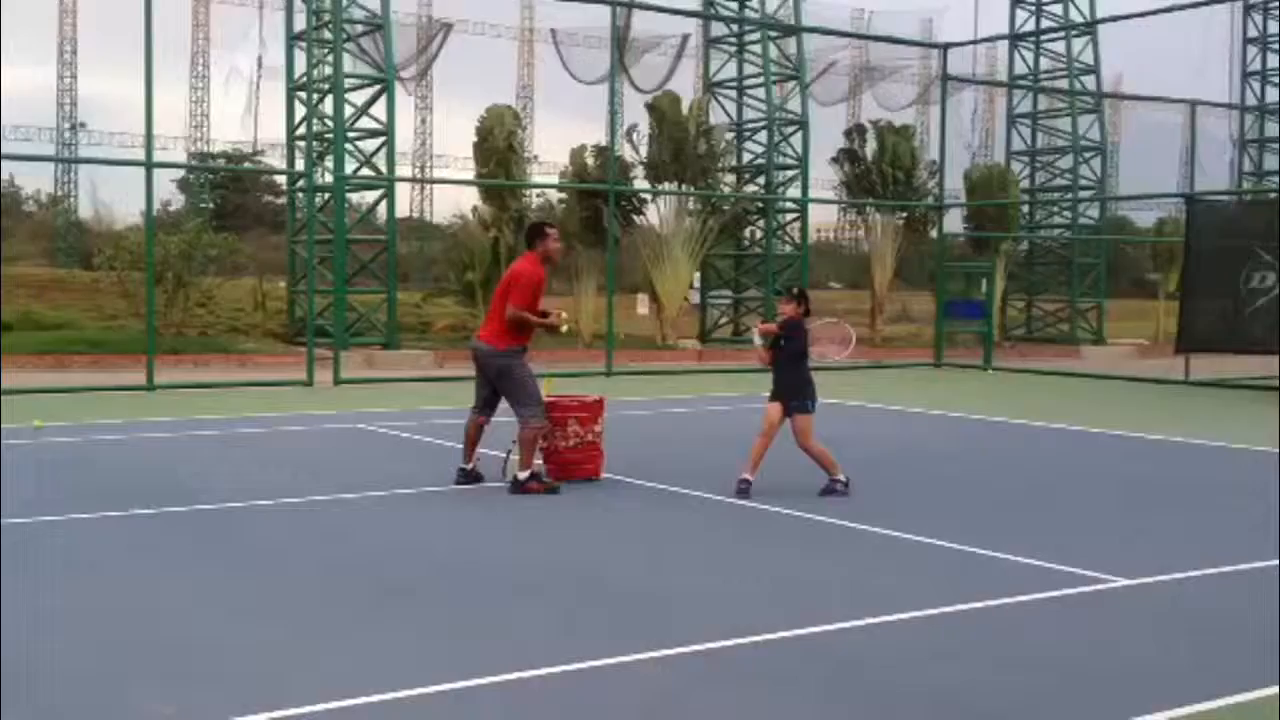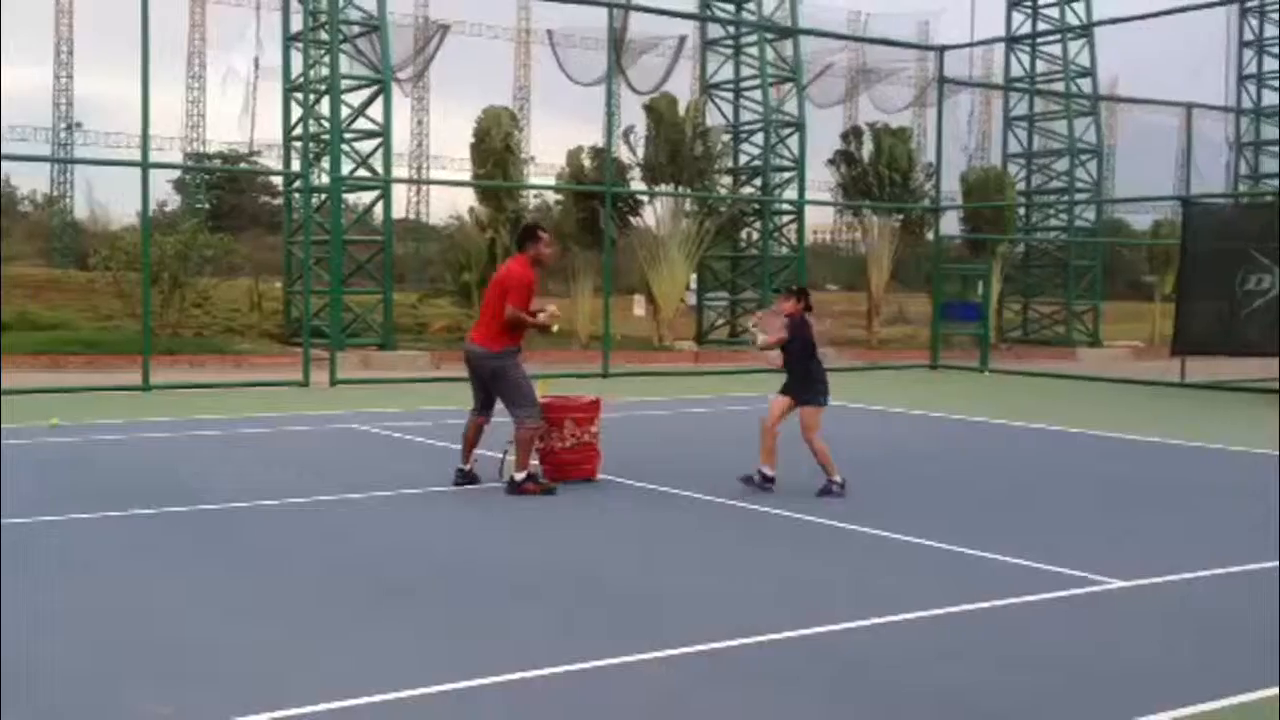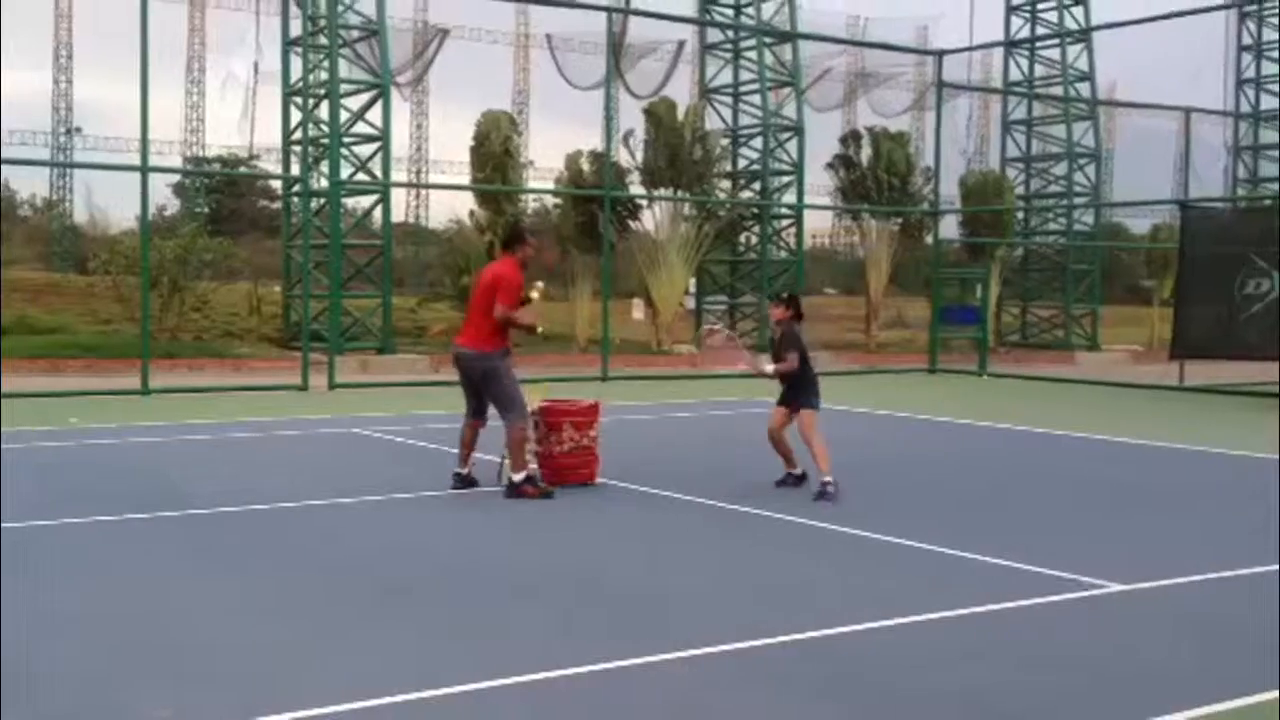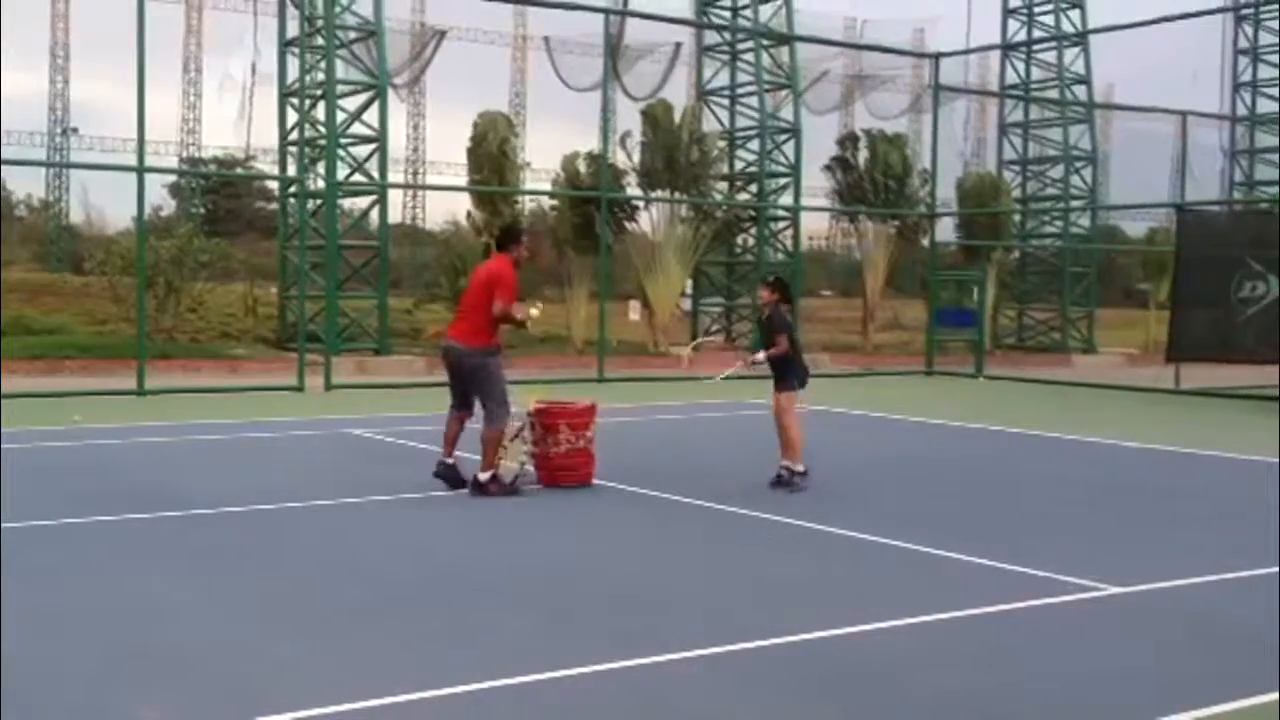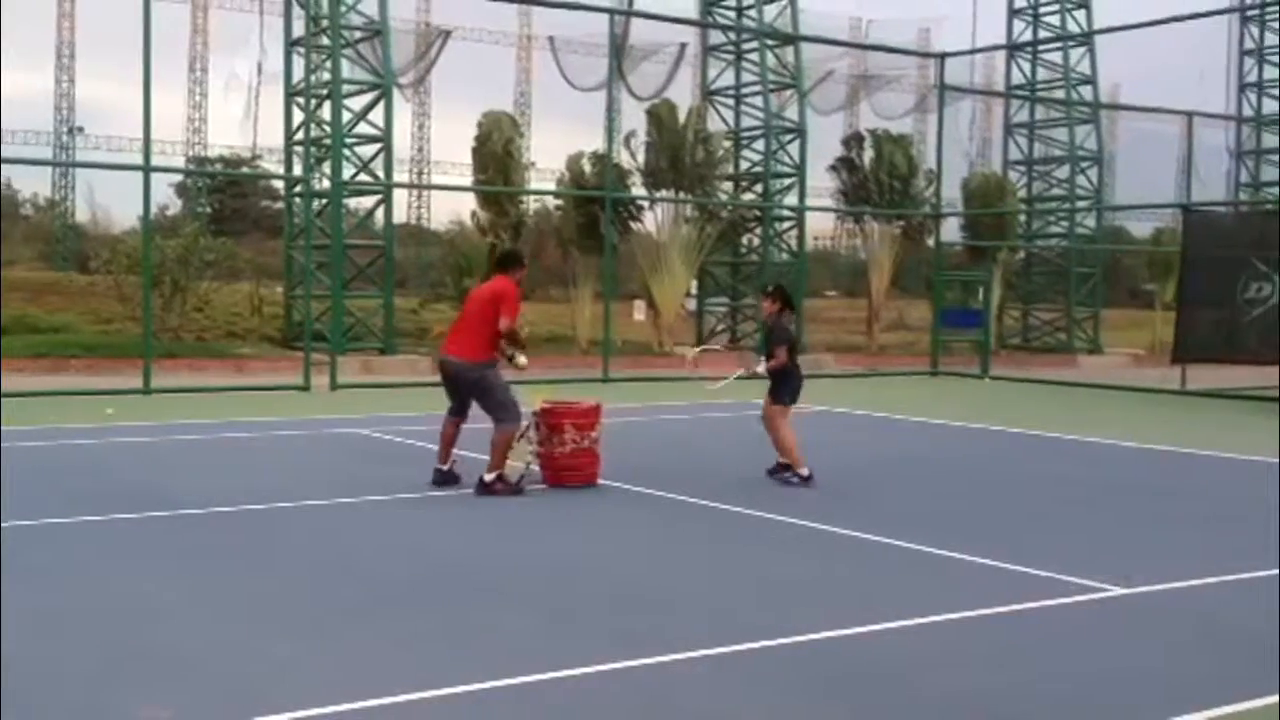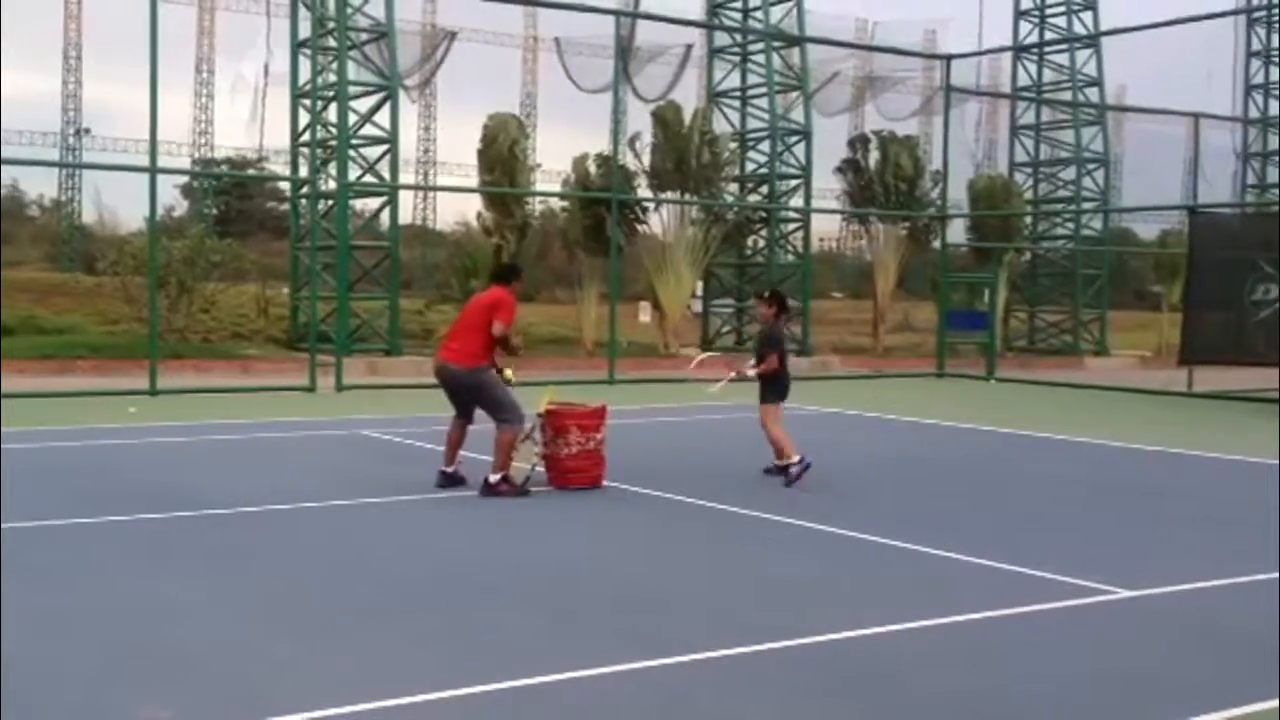
dt=0.2s
person 1, frame 1
left shoulder: (525, 266)
right shoulder: (530, 271)
right elbow: (513, 315)
left wrist: (544, 314)
right wrist: (545, 324)
left hip: (484, 344)
right hip: (504, 351)
left knee: (482, 410)
right knee: (533, 412)
left ankle: (467, 469)
right ankle: (524, 477)
person 1, frame 2
left shoulder: (509, 268)
right shoulder: (523, 273)
right elbow: (511, 316)
left wrist: (534, 313)
right wrist: (539, 323)
left hip: (475, 347)
right hip: (497, 353)
left knee: (480, 411)
right knee: (528, 413)
left ankle: (464, 469)
right ankle: (521, 478)
person 1, frame 3
left shoulder: (490, 269)
right shoulder: (511, 274)
right elbow: (500, 315)
left wrist: (520, 302)
right wrist: (524, 324)
left hip: (464, 349)
right hip: (487, 354)
left knee: (474, 414)
right knee: (515, 414)
left ankle: (462, 472)
right ankle: (520, 480)
person 1, frame 4
left shoulder: (483, 267)
right shoulder: (506, 271)
right elbow: (499, 311)
left wrist: (513, 314)
right wrist: (518, 319)
left hip: (453, 344)
right hip: (478, 350)
left knee: (461, 407)
right knee: (497, 414)
left ankle: (446, 463)
right ankle: (485, 478)
person 1, frame 5
left shoulder: (481, 289)
right shoulder: (510, 290)
right elbow: (506, 328)
left wrist: (506, 351)
right wrist: (519, 341)
left hip: (447, 358)
right hip: (475, 364)
left knee: (456, 413)
right knee: (509, 417)
left ankle: (443, 469)
right ankle: (491, 479)
person 1, frame 6
left shoulder: (478, 298)
right shoulder: (505, 299)
right elbow: (498, 333)
left wrist: (497, 368)
right wrist: (512, 347)
left hip: (443, 364)
right hip: (471, 368)
left knee: (463, 415)
right knee: (512, 418)
left ankle: (448, 472)
right ankle: (496, 480)
person 2, frame 1
left shoulder: (795, 326)
right shoulder: (783, 328)
left elbow: (762, 329)
right elbow: (766, 359)
left wrist: (759, 335)
right wrist: (761, 344)
left hip: (800, 391)
right hip: (781, 389)
left knee: (805, 442)
right knee: (766, 431)
left ankle: (839, 479)
right ankle: (747, 478)
person 2, frame 2
left shoulder: (799, 322)
right shoulder: (791, 325)
left elbow: (772, 341)
left wrist: (761, 340)
right wrist: (765, 341)
left hip: (812, 385)
right hip: (793, 383)
left knee: (810, 434)
right knee: (769, 422)
left ankle: (836, 480)
right ankle: (766, 474)
person 2, frame 3
left shoulder: (789, 335)
right shoulder: (777, 335)
left elbow: (793, 365)
left wrist: (771, 369)
right wrist: (770, 369)
left hip: (805, 390)
right hip: (790, 391)
left knee: (809, 436)
right knee: (773, 430)
left ankle: (828, 483)
right ankle: (795, 472)
person 2, frame 4
left shoulder: (776, 317)
right shoulder: (765, 316)
left elbow: (783, 347)
left wrist: (762, 357)
right wrist: (762, 354)
left hip: (792, 371)
right hip: (783, 372)
left knee: (788, 419)
right knee: (780, 419)
left ankle: (798, 469)
right ankle: (788, 466)
person 2, frame 5
left shoulder: (777, 328)
right shoulder: (774, 324)
left elbow: (781, 359)
left wrist: (764, 369)
right wrist: (764, 361)
left hip: (786, 381)
right hip: (783, 380)
left knee: (781, 427)
right knee: (767, 418)
left ankle: (803, 472)
right ankle: (785, 461)
person 2, frame 6
left shoulder: (770, 333)
right shoulder: (773, 327)
left elbow: (773, 364)
left wrist: (753, 372)
right wrist: (755, 363)
left hip: (773, 383)
right hip: (778, 382)
left knee: (770, 426)
right knee: (771, 424)
left ankle: (797, 461)
right ankle: (781, 463)
